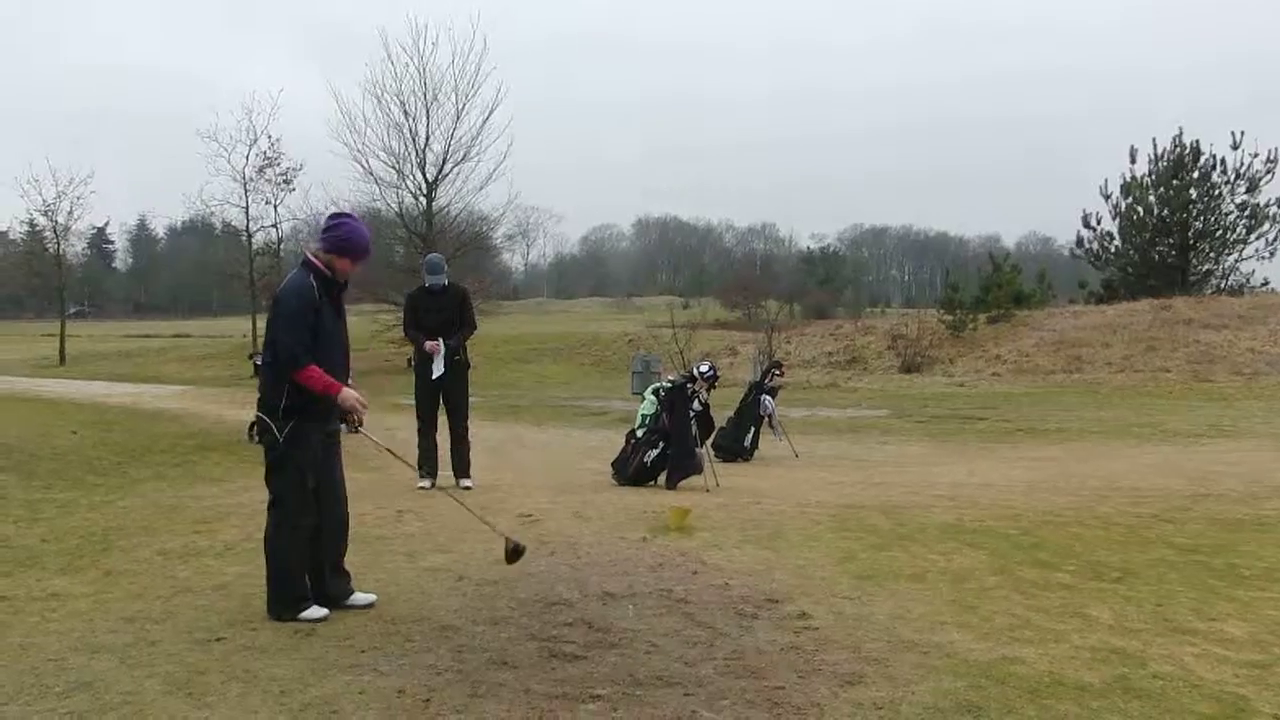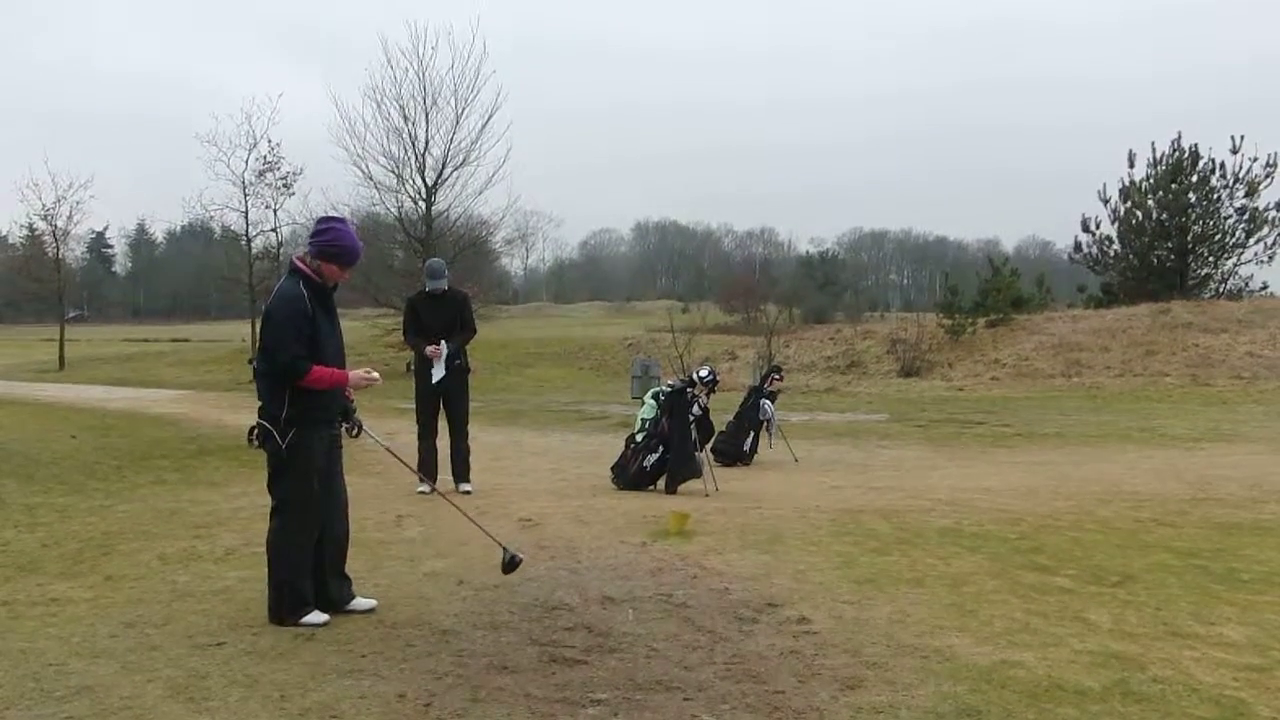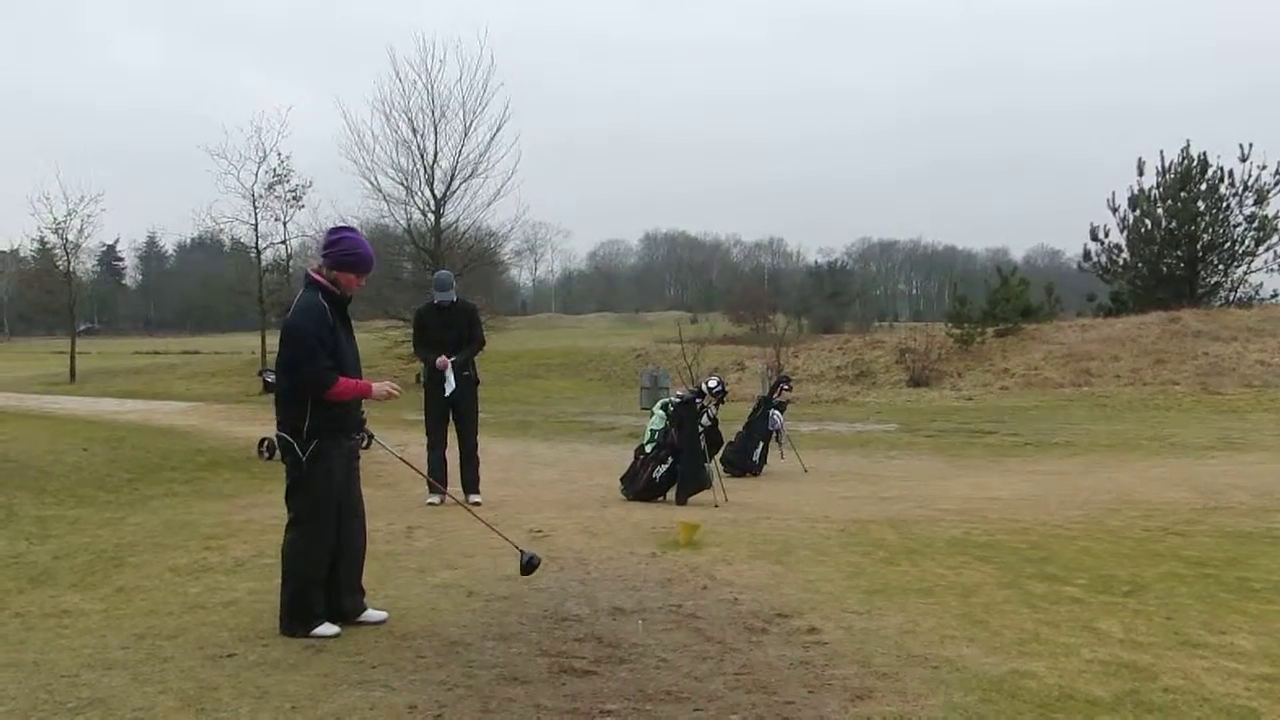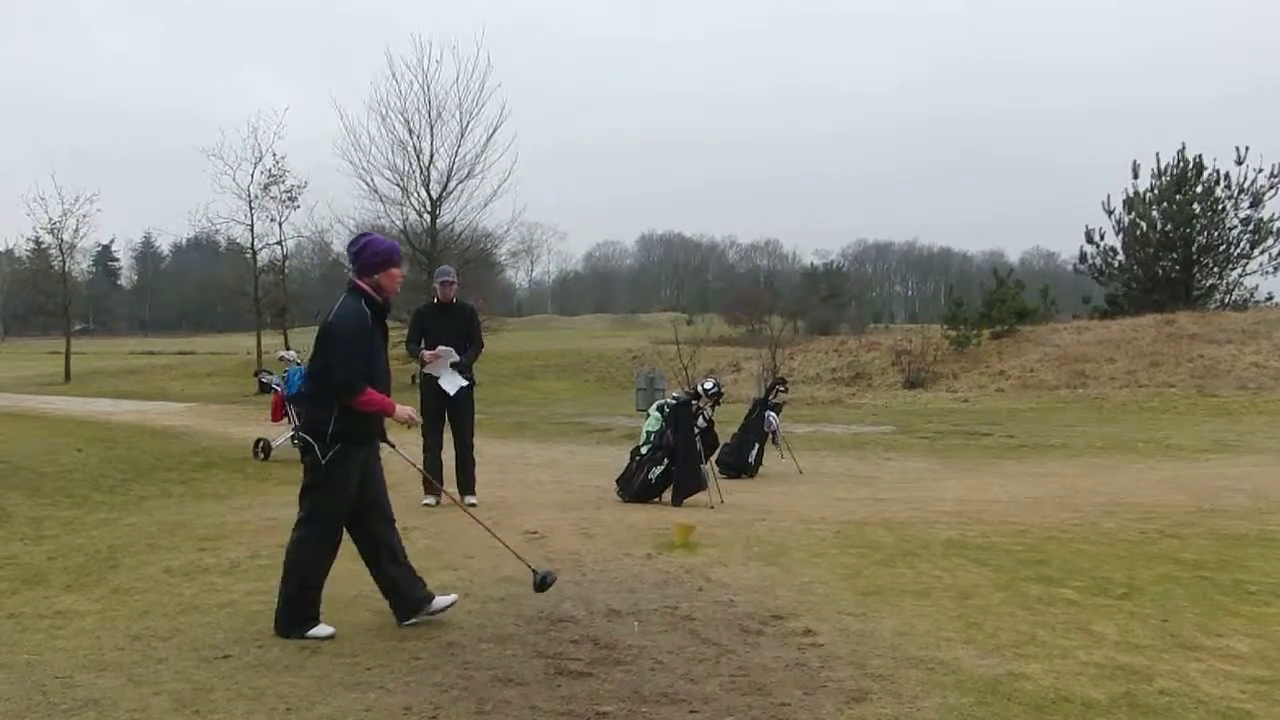
dt=1s
person 1, frame 1
left shoulder: (331, 288)
right shoulder: (297, 291)
right elbow: (292, 360)
left wrist: (341, 397)
right wrist: (338, 391)
left hip: (322, 417)
right hip: (291, 419)
left knee: (332, 507)
right knee: (293, 510)
left ankle: (332, 587)
right ankle: (288, 599)
person 1, frame 2
left shoulder: (320, 292)
right shoulder: (289, 299)
right elbow: (293, 367)
left wrist: (342, 396)
right wrist: (345, 379)
left hip: (322, 422)
right hip: (293, 426)
left knee: (332, 510)
right knee: (296, 515)
left ankle: (332, 592)
right ankle: (289, 605)
person 1, frame 3
left shoulder: (333, 305)
right shoulder: (308, 311)
right elbow: (317, 380)
left wrist: (356, 409)
right wrist: (368, 389)
left hip: (338, 434)
right hip: (311, 438)
left knee: (348, 523)
right knee: (312, 527)
left ankle: (345, 603)
right ankle: (300, 616)
person 1, frame 4
left shoulder: (368, 312)
right shoulder: (349, 317)
right elbow: (346, 386)
left wrist: (383, 413)
right wrist: (391, 409)
left hip: (358, 438)
right hip: (333, 440)
left knee: (376, 522)
right knee: (319, 529)
left ankle: (411, 600)
right ankle: (295, 618)
person 2, frame 1
left shoulder: (460, 293)
right shoulder: (414, 297)
left elbow: (470, 325)
right elbow: (409, 329)
left wrist: (452, 344)
right wrist: (423, 343)
left hip: (455, 361)
right hip: (425, 363)
left knee: (459, 420)
right knee: (426, 421)
left ankle: (462, 473)
right ankle: (427, 474)
person 2, frame 2
left shoulder: (460, 298)
right shoulder: (414, 302)
left elbow: (469, 330)
right elbow: (409, 334)
left wrist: (452, 347)
right wrist: (424, 348)
left hip: (455, 366)
right hip: (425, 368)
left knee: (459, 424)
right knee: (426, 426)
left ankle: (462, 478)
right ankle: (427, 479)
person 2, frame 3
left shoulder: (468, 310)
right shoulder: (423, 313)
left elbow: (478, 342)
right elbow: (418, 346)
left wrist: (458, 360)
right wrist: (433, 360)
left hip: (464, 378)
right hip: (434, 380)
left knee: (468, 437)
right knee: (435, 438)
left ankle: (472, 489)
right ankle: (436, 489)
person 2, frame 4
left shoulder: (468, 312)
right shoulder: (423, 313)
left elbow: (477, 344)
right elbow: (411, 344)
left wrist: (465, 361)
right wrist: (422, 354)
left hip: (461, 380)
right hip: (432, 381)
left knee: (464, 438)
right knee: (432, 439)
left ankle: (468, 491)
right ankle: (432, 491)
